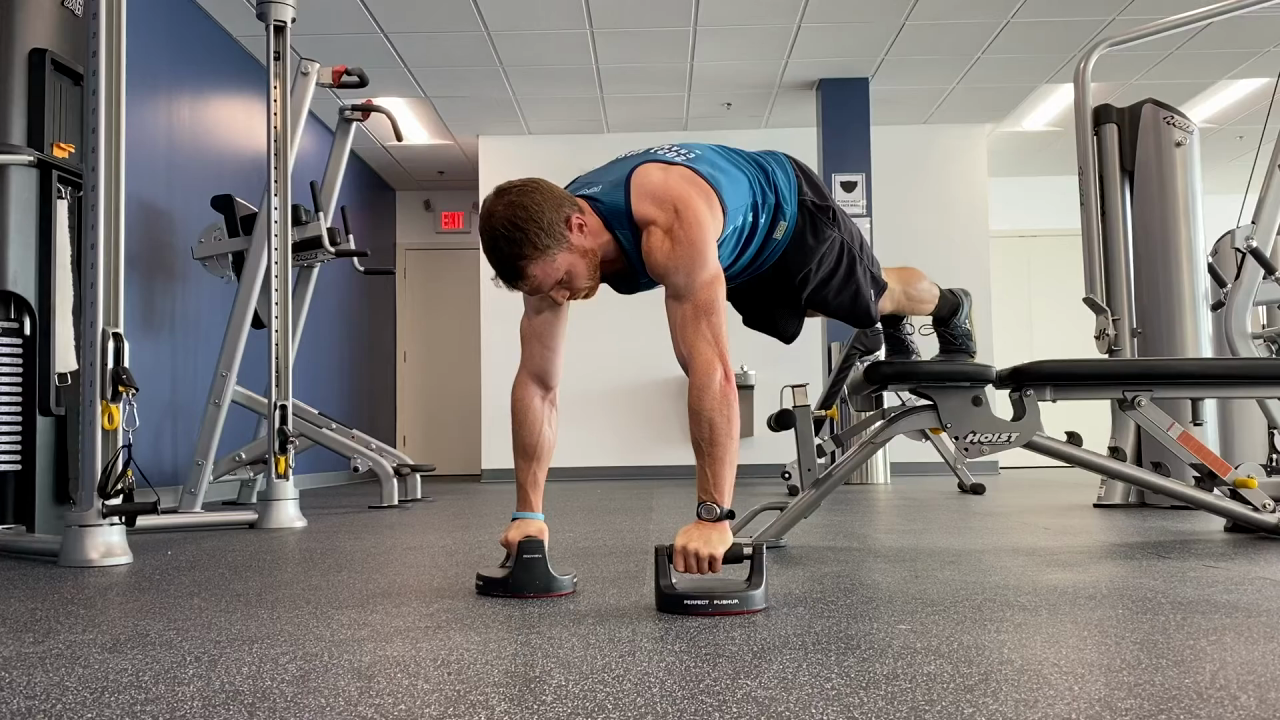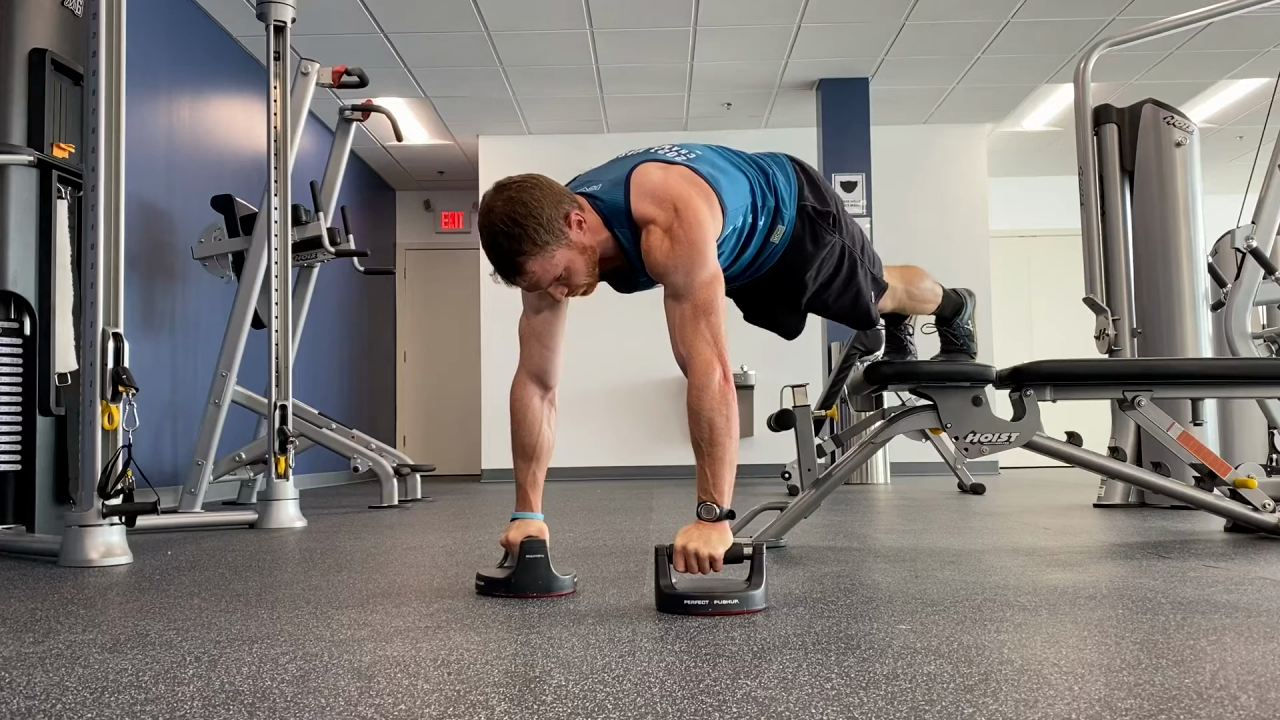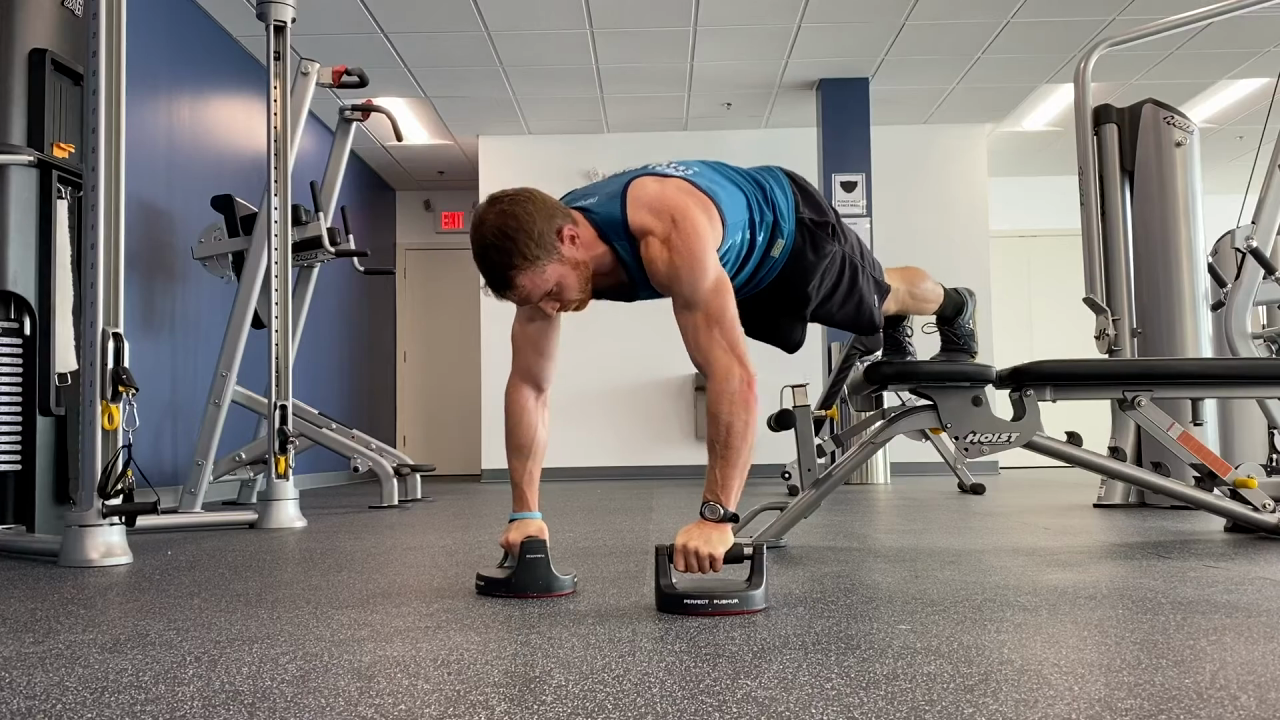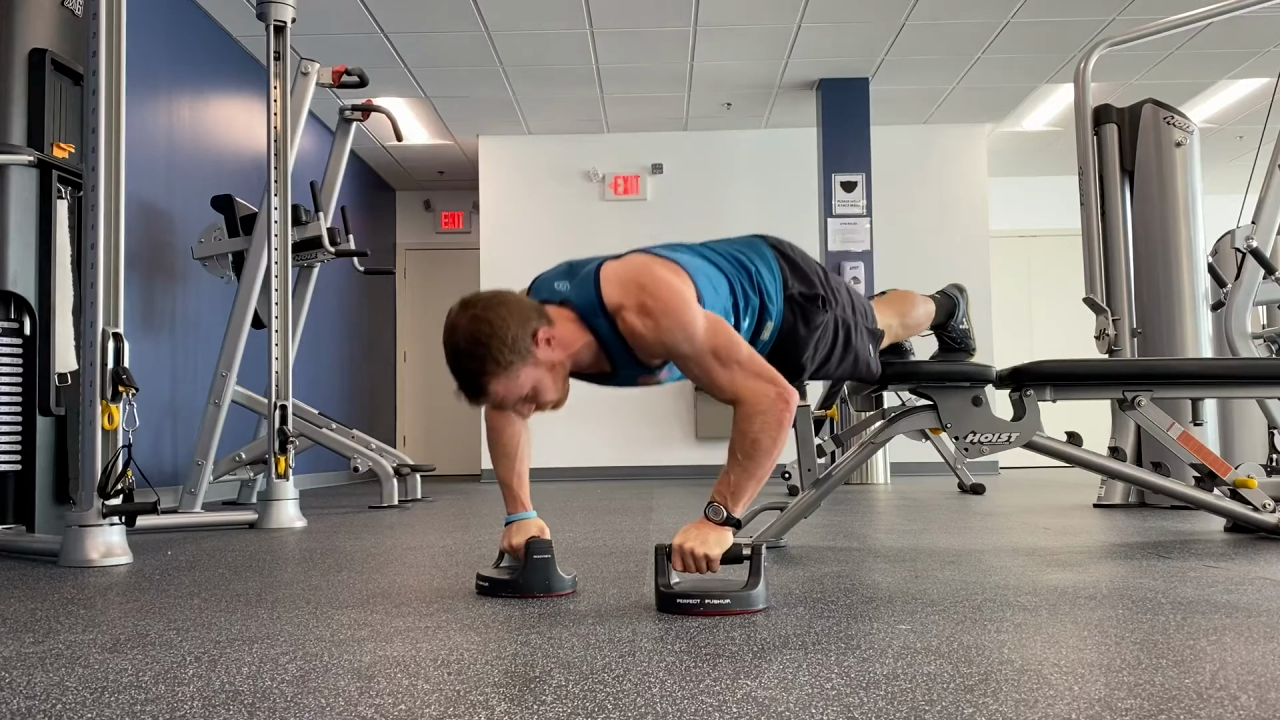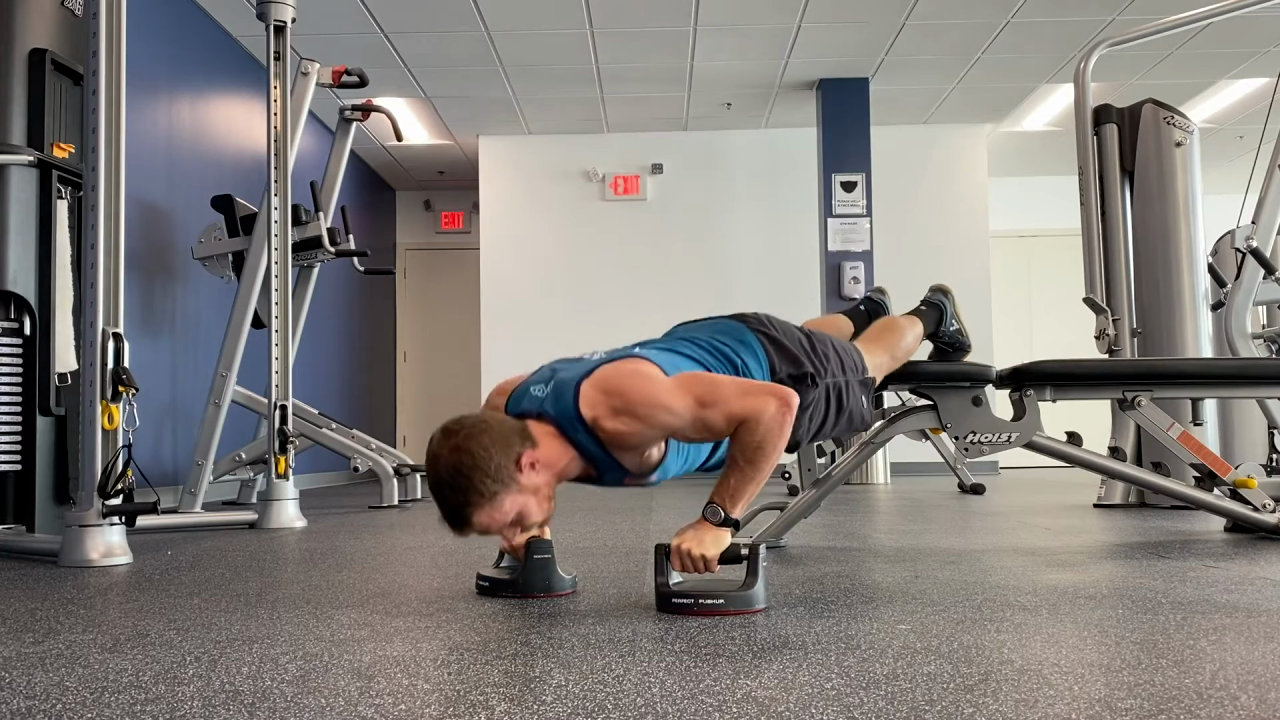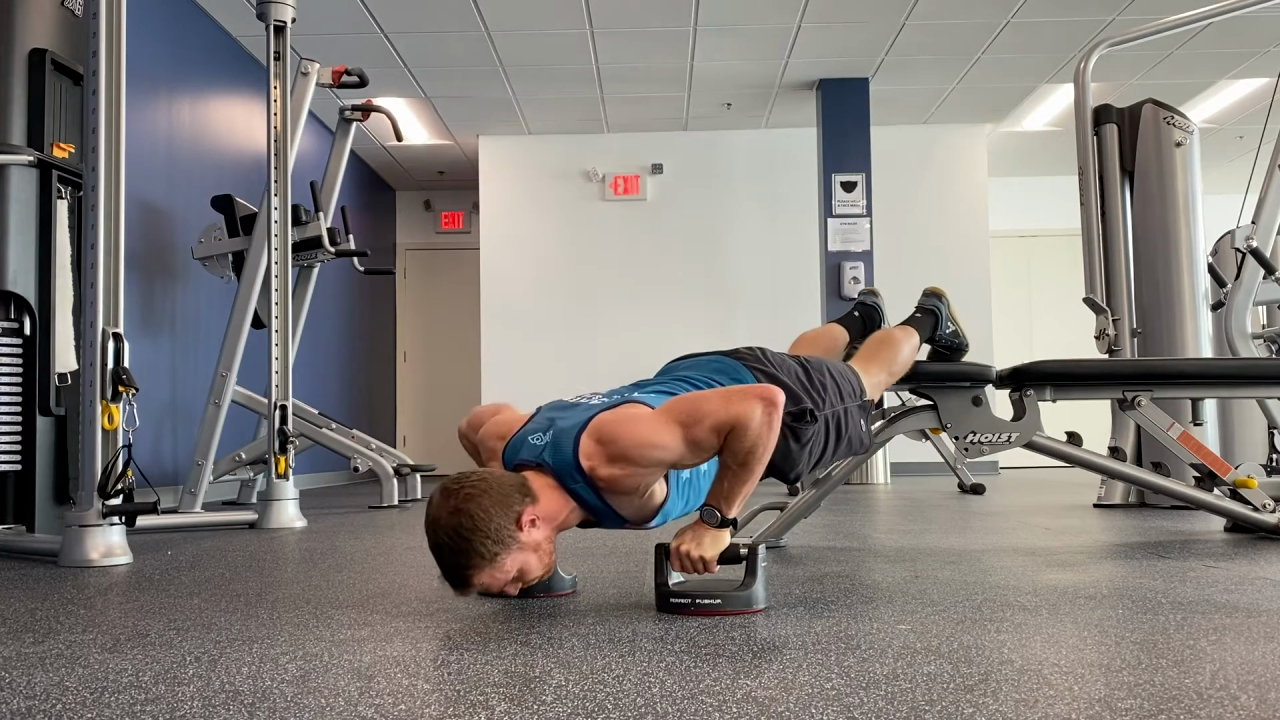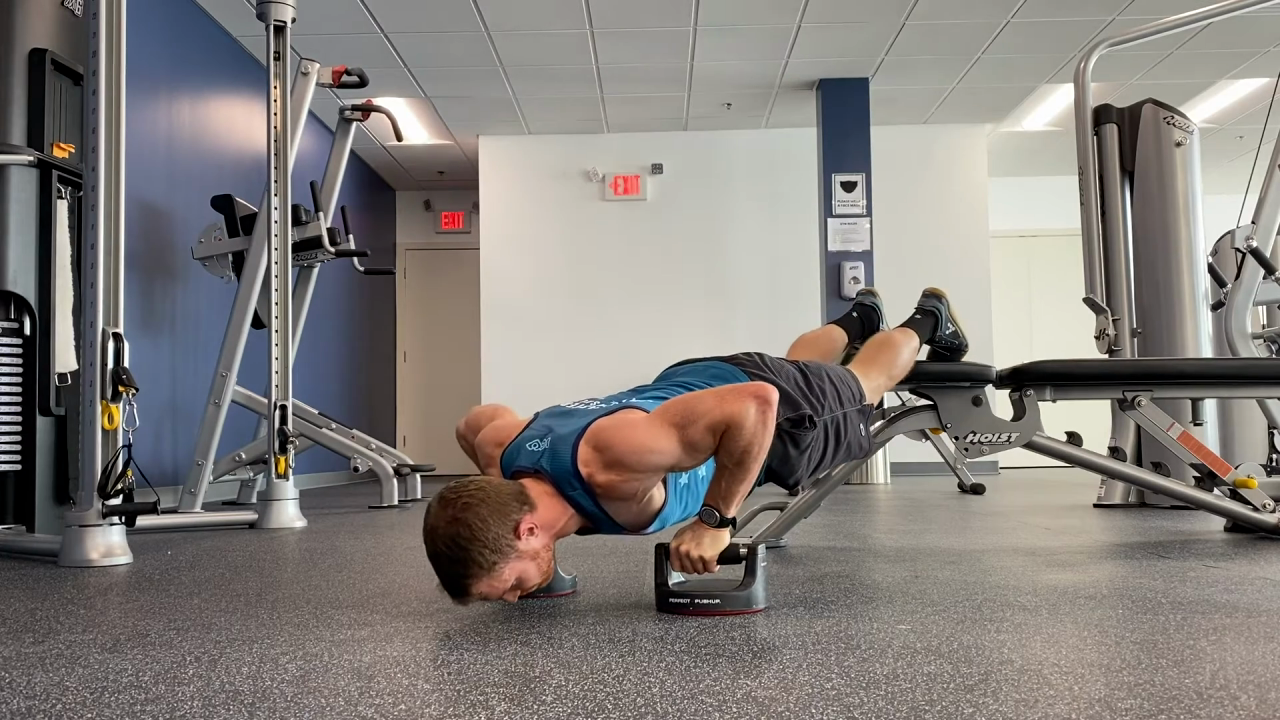
dt=0.4s
person 1, frame 1
left shoulder: (670, 219)
right shoulder: (550, 238)
left elbow: (710, 372)
right elbow: (536, 381)
left wrist: (712, 517)
right wrist: (528, 511)
left hip: (791, 213)
right hip: (744, 251)
left knee: (878, 295)
left ankle: (950, 309)
right ankle: (896, 329)
person 1, frame 2
left shoulder: (670, 219)
right shoulder: (549, 239)
left elbow: (710, 372)
right elbow: (534, 381)
left wrist: (713, 516)
right wrist: (527, 513)
left hip: (793, 215)
right hip: (745, 251)
left knee: (878, 292)
left ankle: (954, 309)
right ankle: (897, 331)
person 1, frame 3
left shoulder: (668, 236)
right shoulder: (543, 255)
left elbow: (731, 376)
right elbow: (527, 384)
left wrist: (717, 516)
right wrist: (526, 512)
left hip: (790, 226)
right hip: (744, 258)
left knee: (883, 295)
left ankle: (955, 307)
right ankle: (894, 334)
person 1, frame 4
left shoulder: (644, 310)
right shoulder: (525, 318)
left elbow: (772, 399)
right elbow: (498, 405)
left wrist: (719, 519)
right wrist: (520, 513)
left hip: (777, 289)
right hip: (723, 299)
left knee: (877, 330)
left ankle: (945, 308)
right ankle: (874, 299)
person 1, frame 5
left shoulder: (615, 413)
right shoulder: (508, 406)
left elbow: (775, 405)
left wrist: (718, 519)
right wrist: (520, 516)
left hip: (765, 367)
right hip: (698, 352)
left knee: (868, 364)
right knee: (832, 341)
left ankle: (934, 313)
right ankle: (866, 310)
person 1, frame 6
left shoulder: (613, 456)
right shoulder: (503, 449)
left elbow: (764, 406)
right elbow: (475, 421)
left wrist: (715, 522)
left hip: (767, 399)
right hip: (692, 383)
left knee: (862, 381)
right knee: (802, 362)
left ankle: (928, 319)
right ankle: (860, 317)
person 1, frame 7
left shoulder: (611, 462)
right shoulder: (502, 451)
left elbow: (757, 403)
right elbow: (472, 422)
left wrist: (714, 521)
right wrist: (512, 494)
left hip: (773, 410)
right hip: (691, 387)
left knee: (863, 385)
right knee: (803, 365)
left ankle: (928, 319)
right ankle: (859, 317)
